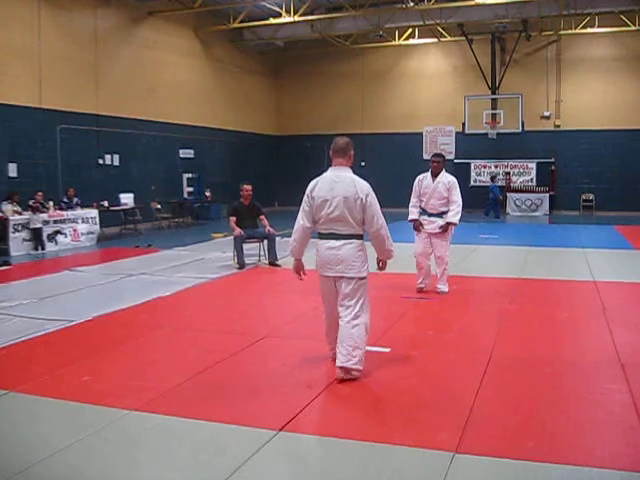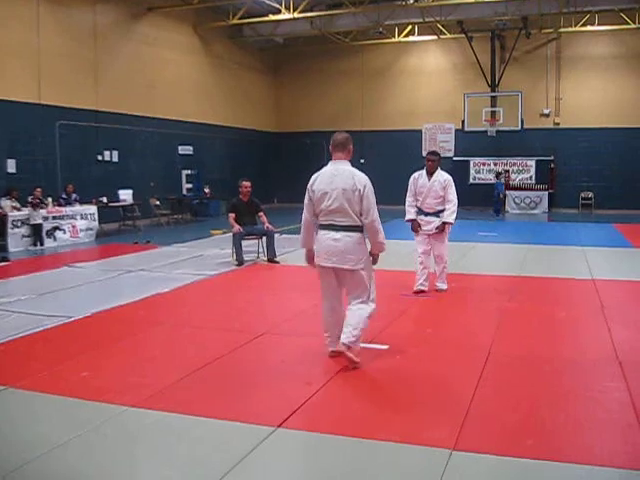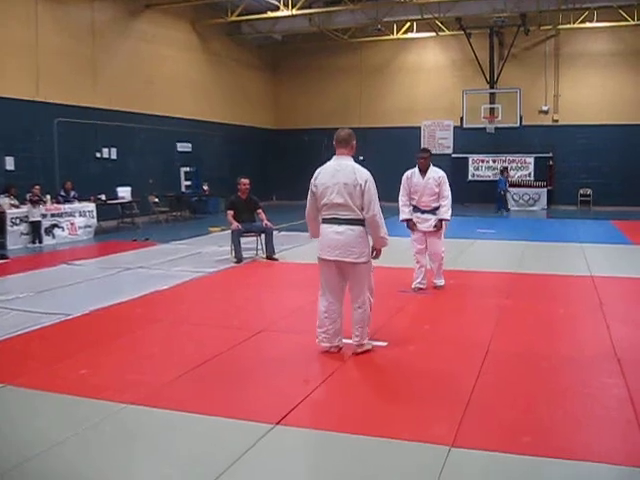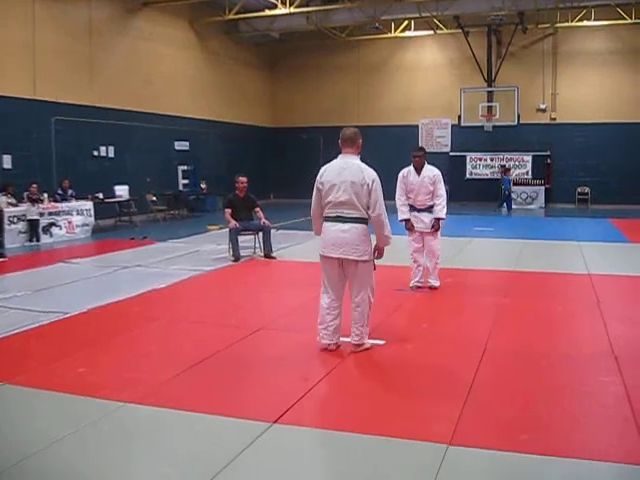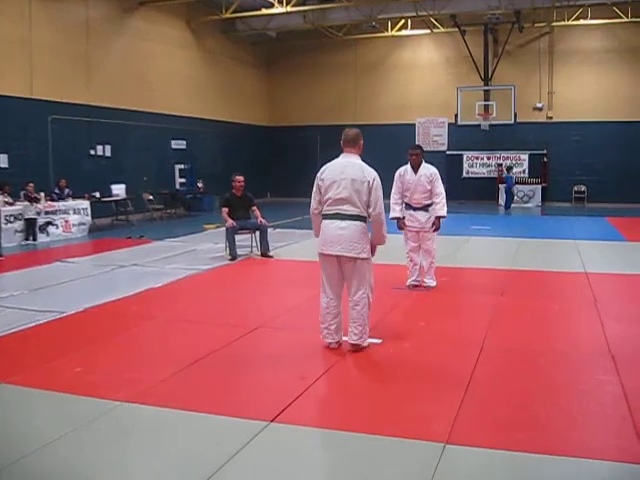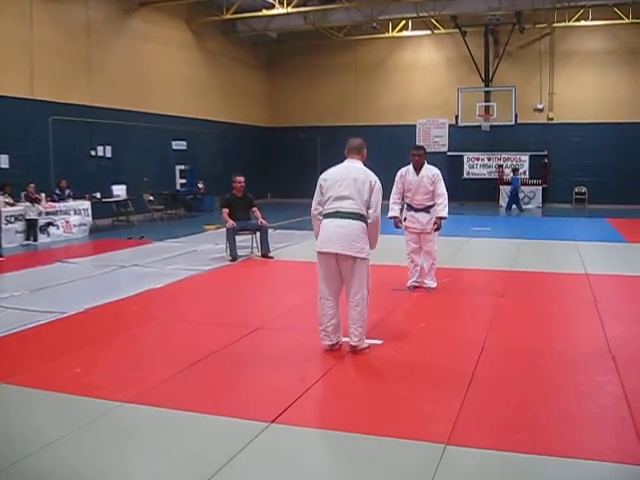
dt=0.2s
person 1, frame 1
left shoulder: (315, 185)
right shoulder: (361, 186)
left elbow: (303, 224)
right elbow: (376, 225)
left wrist: (297, 256)
right wrist: (384, 253)
left hip: (325, 252)
right hip: (352, 252)
left knee: (331, 308)
right knee: (353, 311)
left ankle: (337, 350)
right ankle: (347, 364)
person 1, frame 2
left shoulder: (316, 179)
right shoulder: (360, 178)
left elbow: (308, 218)
right elbow: (371, 218)
left wrist: (308, 246)
right wrist: (376, 247)
left hip: (325, 243)
right hip: (351, 244)
left knee: (330, 300)
right knee: (362, 298)
left ankle: (333, 344)
right ankle: (347, 342)
person 1, frame 3
left shoulder: (319, 173)
right shoulder: (361, 174)
left elbow: (311, 212)
right elbow: (372, 213)
left wrist: (319, 233)
right wrist: (378, 241)
left hip: (328, 237)
right hip: (353, 238)
left knee: (329, 295)
right knee: (361, 295)
left ankle: (329, 342)
right ankle: (359, 342)
person 1, frame 4
left shoulder: (325, 171)
right shoulder: (367, 173)
left elbow: (316, 209)
right elbow: (377, 212)
left wrist: (322, 231)
right wrist: (382, 241)
left hip: (330, 235)
right hip: (356, 236)
left knee: (330, 292)
right knee: (361, 293)
left ankle: (328, 339)
right ankle: (359, 340)
person 1, frame 5
left shoulder: (325, 170)
right shoulder: (368, 173)
left elbow: (315, 208)
right elbow: (377, 212)
left wrist: (321, 234)
right wrist: (376, 240)
left hip: (329, 234)
right hip: (355, 234)
left knee: (329, 291)
right knee: (359, 291)
left ankle: (331, 338)
right ankle: (357, 339)
person 1, frame 6
left shoulder: (327, 174)
right shoulder: (370, 177)
left elbow: (316, 210)
right elbow: (374, 216)
right wrist: (370, 243)
left hip: (328, 232)
right hip: (354, 233)
left knee: (327, 292)
right knee: (358, 293)
left ankle: (331, 339)
right ankle: (357, 341)
person 2, frame 1
left shoulder: (451, 180)
right shoulder: (421, 179)
left elbow: (456, 203)
right elbow: (414, 200)
left wrist: (449, 222)
right wrist: (415, 219)
left hip: (442, 222)
right hip: (423, 221)
left knee: (442, 256)
right knee: (421, 253)
left ankle: (442, 286)
right ankle: (422, 282)
person 2, frame 2
left shoulder: (446, 179)
right shoulder: (416, 177)
left elbow: (451, 202)
right elbow: (410, 200)
left wrist: (445, 222)
right wrist: (412, 219)
left hip: (438, 220)
right hip: (421, 220)
left knee: (440, 255)
right knee: (422, 254)
left ankle: (441, 284)
right ankle: (421, 285)
person 2, frame 3
left shoulder: (440, 175)
right shoulder: (408, 175)
left elbow: (445, 198)
right elbow: (404, 198)
left wrist: (441, 219)
right wrist: (408, 219)
left hip: (434, 217)
right hip: (417, 218)
left knee: (437, 252)
right knee: (418, 252)
left ankle: (439, 280)
right ankle: (419, 282)
person 2, frame 4
left shoulder: (434, 173)
right shoulder: (404, 174)
left elbow: (440, 197)
right elbow: (401, 198)
left wrist: (438, 219)
right wrist: (406, 219)
left hip: (430, 216)
right hip: (413, 216)
left knee: (433, 250)
right knee: (416, 251)
left ankle: (433, 281)
right ankle: (416, 281)
person 2, frame 5
left shoulder: (432, 171)
right shoulder: (401, 172)
left elbow: (439, 195)
right elbow: (396, 196)
left wrist: (438, 217)
right wrist: (398, 217)
left hip: (427, 215)
right hip: (409, 215)
left knee: (428, 250)
right knee: (411, 250)
left ankle: (429, 280)
right ankle: (413, 280)
person 2, frame 6
left shoulder: (434, 173)
right shoulder: (403, 173)
left elbow: (441, 196)
right elbow: (396, 195)
left wrist: (439, 217)
right wrist: (395, 216)
left hip: (429, 216)
right hip: (411, 216)
left knee: (429, 251)
right knee: (412, 250)
left ankle: (429, 281)
right ankle: (414, 281)
